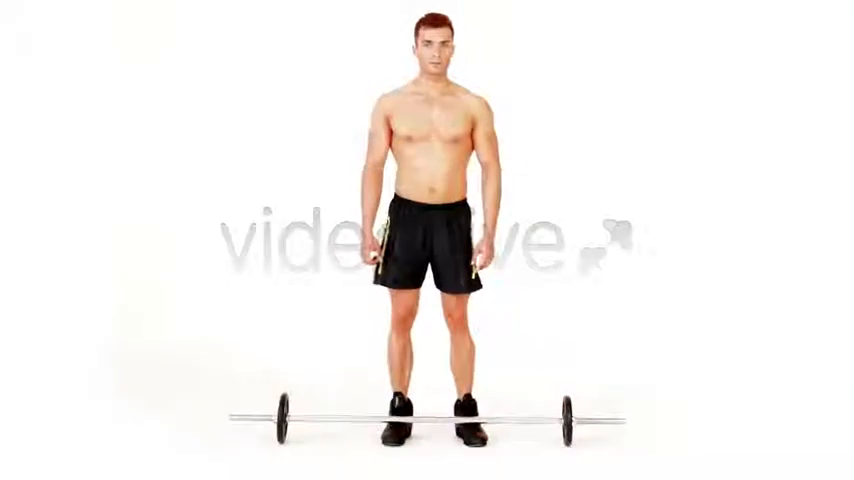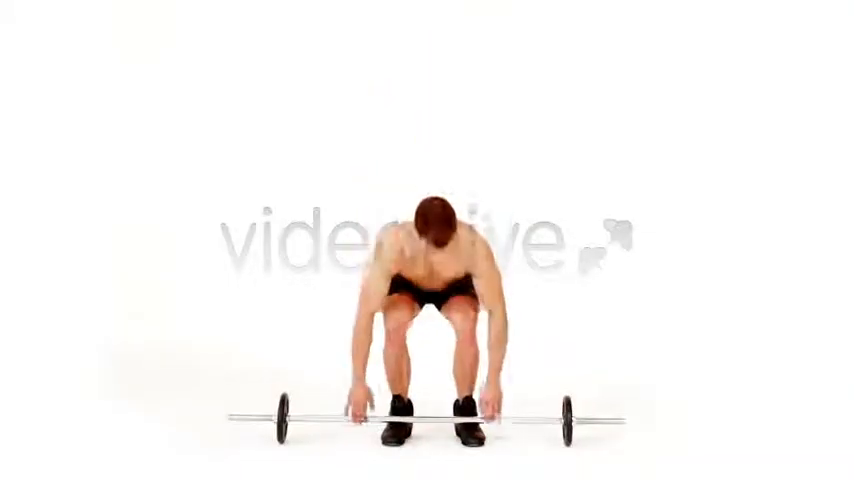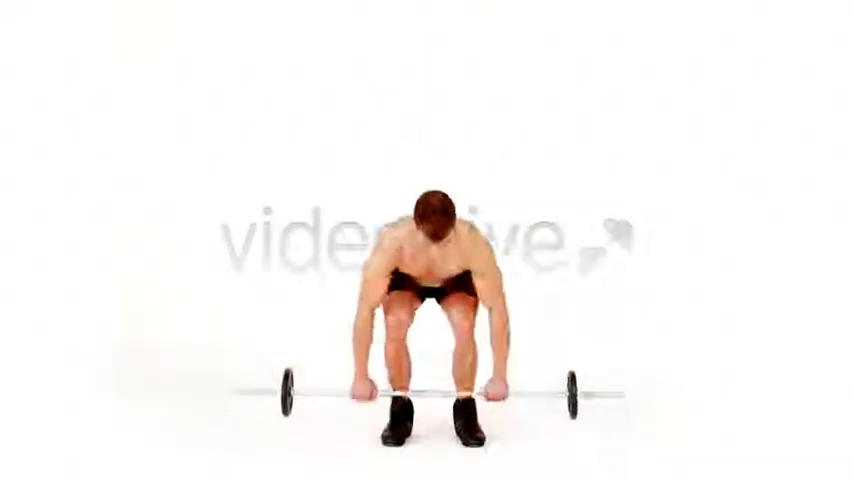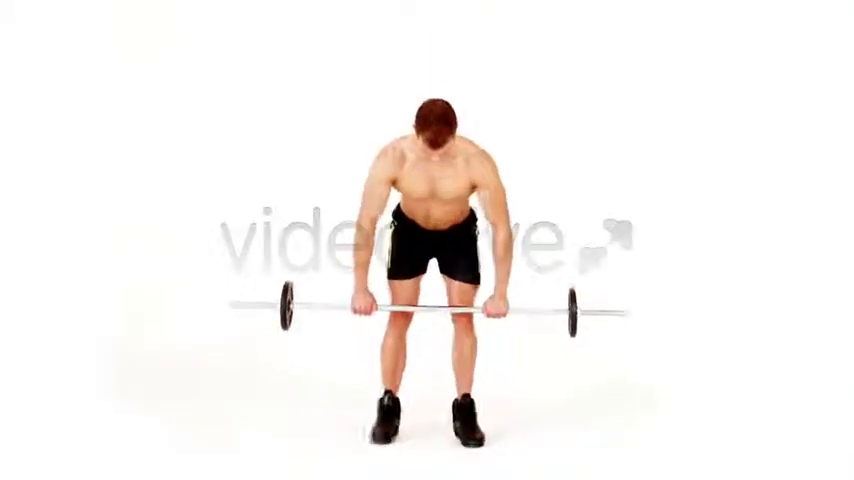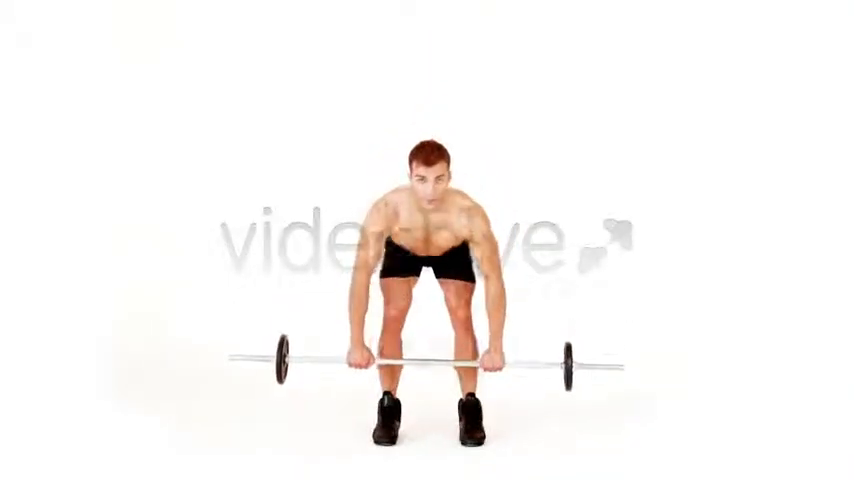
dt=1s
person 1, frame 1
left shoulder: (474, 106)
right shoulder: (389, 104)
left elbow: (491, 170)
right elbow: (373, 168)
left wrist: (488, 234)
right wrist: (367, 231)
left hip: (454, 220)
right hip: (405, 217)
left knee: (457, 320)
right knee: (401, 319)
left ankle: (465, 410)
right ankle: (400, 409)
person 1, frame 2
left shoulder: (475, 246)
right shoulder: (390, 247)
left elbow: (497, 312)
right elbow: (365, 315)
left wrist: (493, 381)
right wrist: (358, 383)
left hip: (455, 285)
right hip: (406, 284)
left knee: (466, 327)
right knee: (394, 326)
left ankle: (465, 410)
right ankle: (400, 409)
person 1, frame 3
left shoulder: (473, 244)
right shoulder: (391, 242)
left elbow: (497, 309)
right elbow: (366, 310)
left wrist: (499, 375)
right wrist: (361, 375)
left hip: (456, 278)
right hip: (405, 277)
left knee: (465, 328)
right knee: (395, 326)
left ankle: (465, 408)
right ankle: (400, 408)
person 1, frame 4
left shoulder: (478, 162)
right shoulder: (391, 158)
left elbow: (501, 227)
right elbow: (365, 223)
left wrist: (500, 292)
right wrist: (361, 287)
left hip: (458, 233)
right hip: (409, 230)
left knee: (463, 317)
right knee: (399, 316)
left ankle: (464, 408)
right ankle: (389, 406)
person 1, frame 5
left shoulder: (469, 215)
right shoulder: (386, 209)
left elbow: (493, 280)
right elbow: (362, 276)
left wrist: (495, 348)
right wrist: (356, 344)
left hip: (452, 251)
right hip: (402, 250)
left knee: (461, 316)
right knee: (393, 316)
left ankle: (470, 407)
right ankle: (388, 408)
